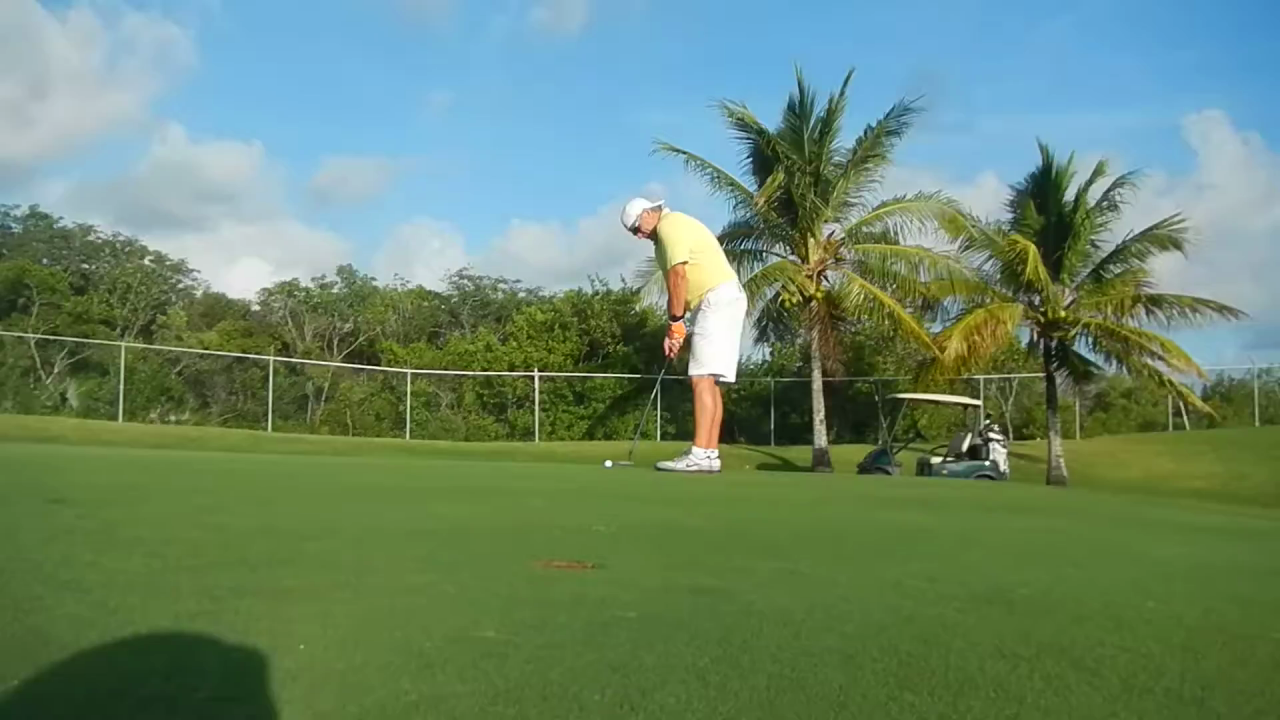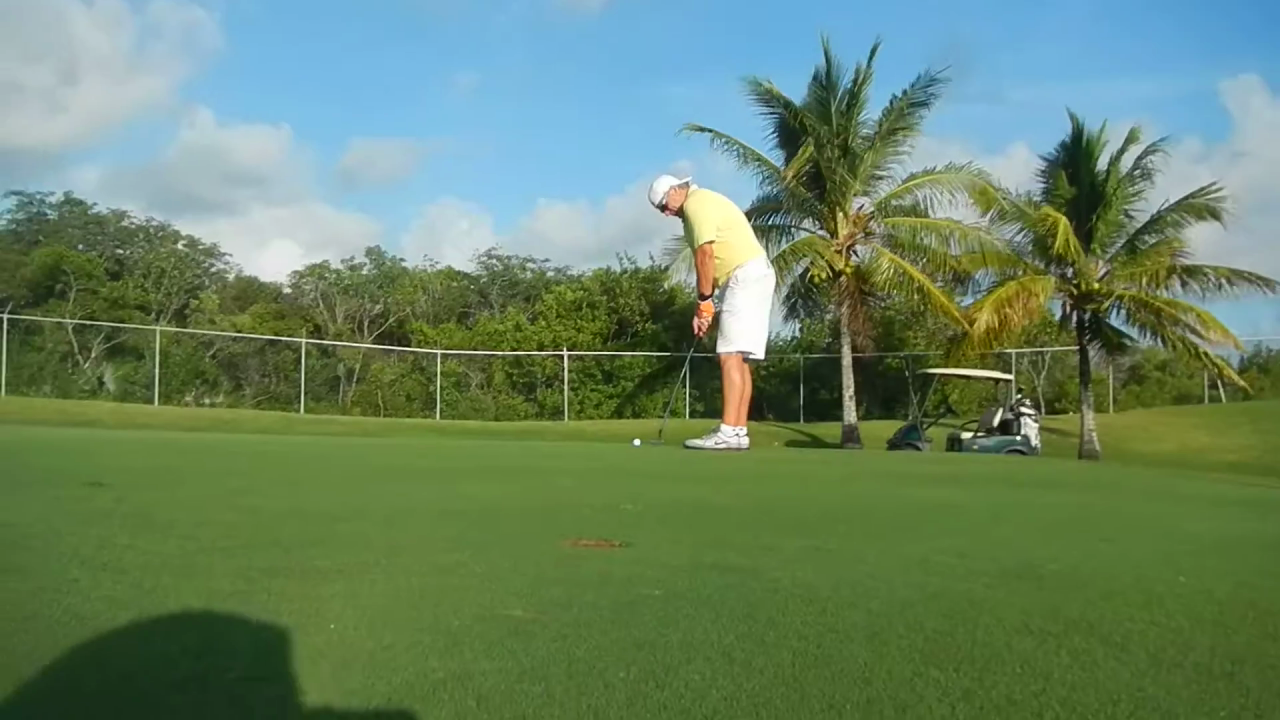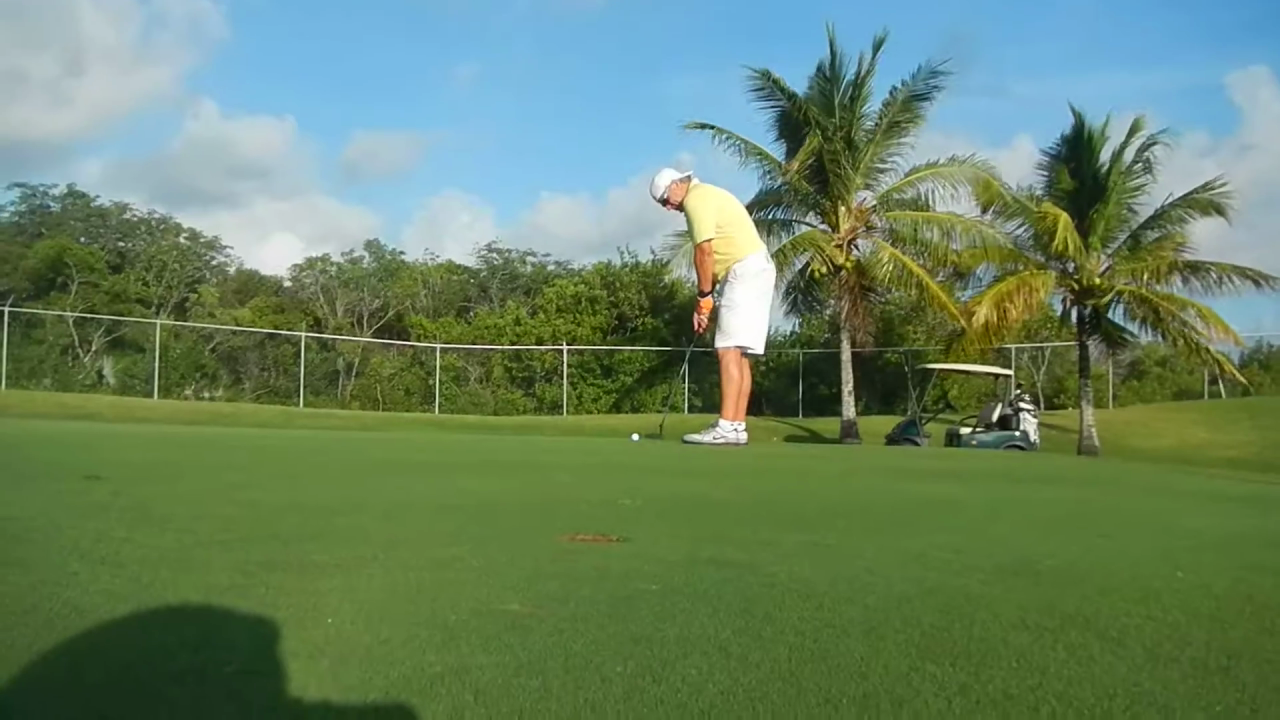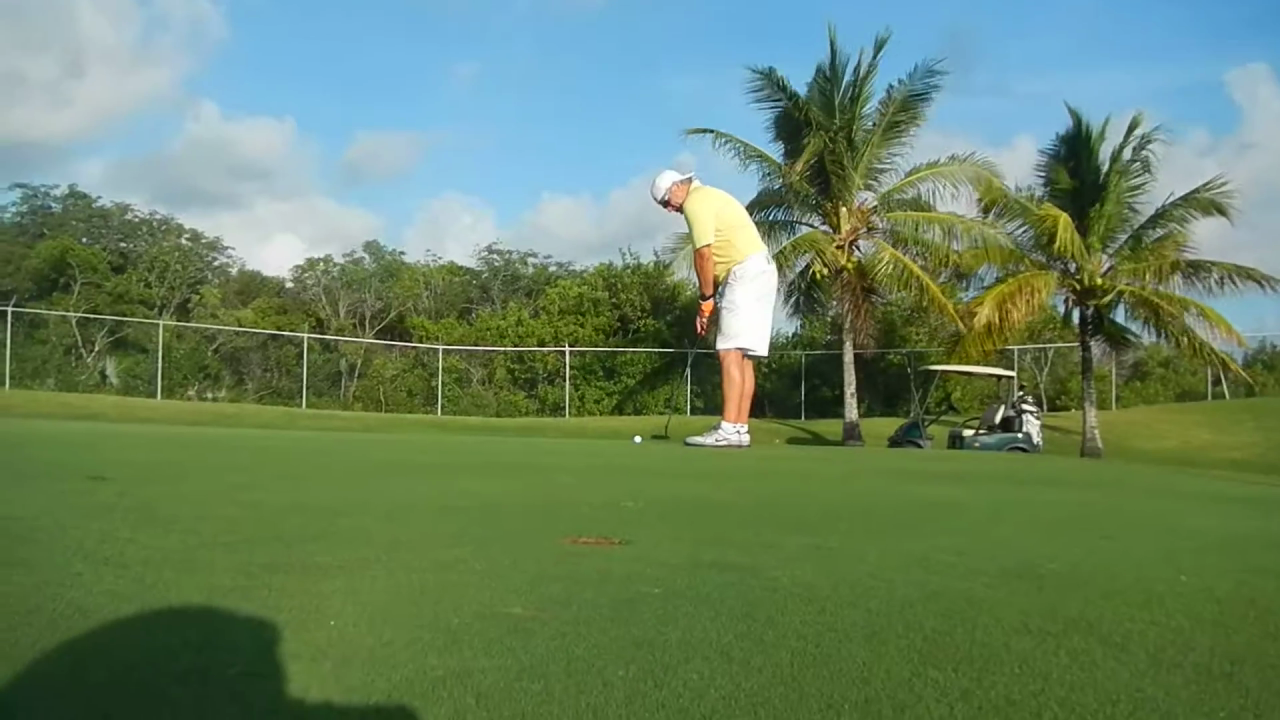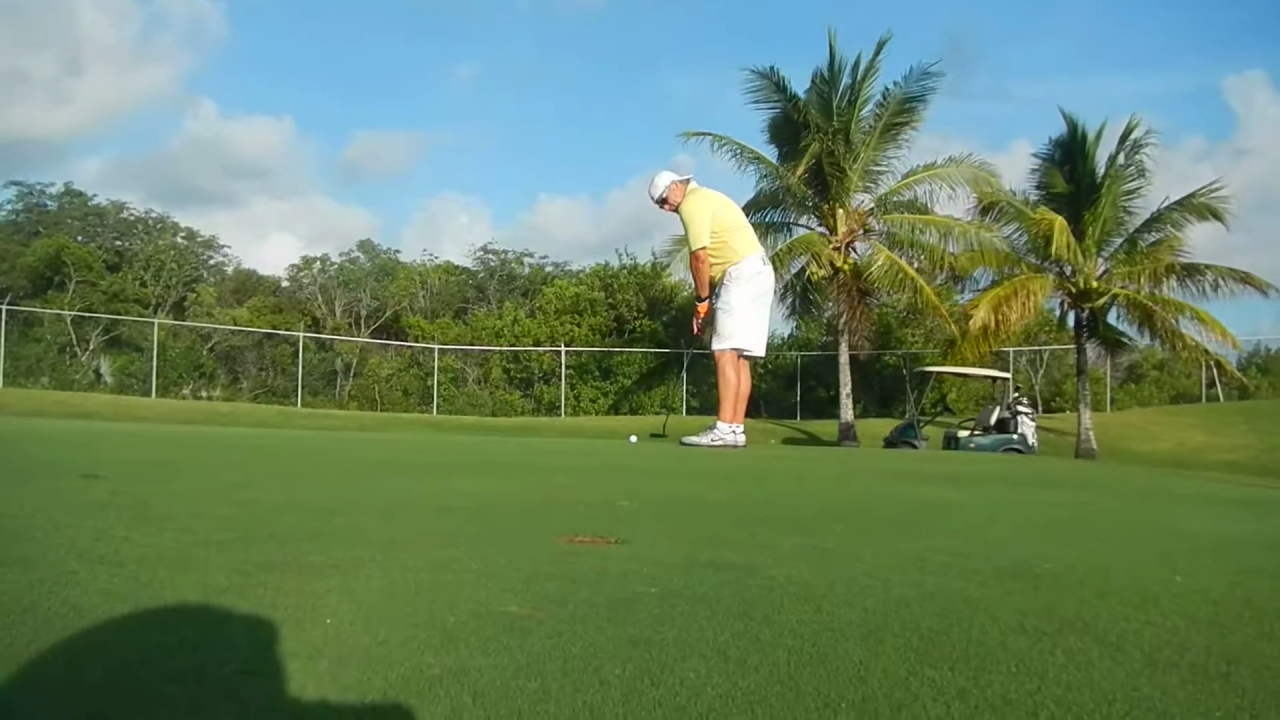
dt=0.1s
person 1, frame 1
left shoulder: (670, 224)
right shoulder: (661, 241)
left elbow: (678, 276)
right elbow: (676, 286)
left wrist: (675, 323)
right wrist: (674, 330)
left hip: (719, 300)
right hip: (713, 303)
left knee: (703, 378)
right knee: (709, 380)
left ankle: (699, 454)
right ankle: (710, 453)
person 1, frame 2
left shoulder: (697, 202)
right shoulder: (691, 217)
left elbow: (706, 255)
right elbow: (705, 264)
left wrist: (704, 302)
right wrist: (703, 307)
left hip: (747, 276)
right hip: (742, 280)
left knee: (731, 355)
right knee: (738, 357)
left ankle: (728, 431)
right ankle: (738, 431)
person 1, frame 3
left shoulder: (696, 198)
right shoulder: (703, 199)
left elbow: (704, 252)
right elbow: (711, 255)
left wrist: (704, 297)
right wrist: (705, 300)
left hip: (746, 271)
right hip: (752, 272)
left knee: (729, 350)
right knee: (739, 352)
left ankle: (726, 427)
right ankle: (737, 426)
person 1, frame 4
left shoulder: (696, 201)
right shoulder: (705, 201)
left elbow: (704, 256)
right elbow: (712, 260)
left wrist: (705, 300)
right wrist: (708, 302)
left hip: (747, 273)
right hip: (755, 273)
left knee: (730, 352)
right knee: (742, 355)
left ankle: (729, 429)
right ankle: (740, 428)
person 1, frame 5
left shoulder: (692, 203)
right shoulder: (703, 200)
left elbow: (699, 258)
right elbow: (709, 259)
left wrist: (701, 302)
right wrist: (705, 304)
left hip: (743, 274)
right hip: (755, 273)
left knee: (726, 352)
right knee: (739, 356)
left ankle: (725, 429)
right ankle: (735, 429)
